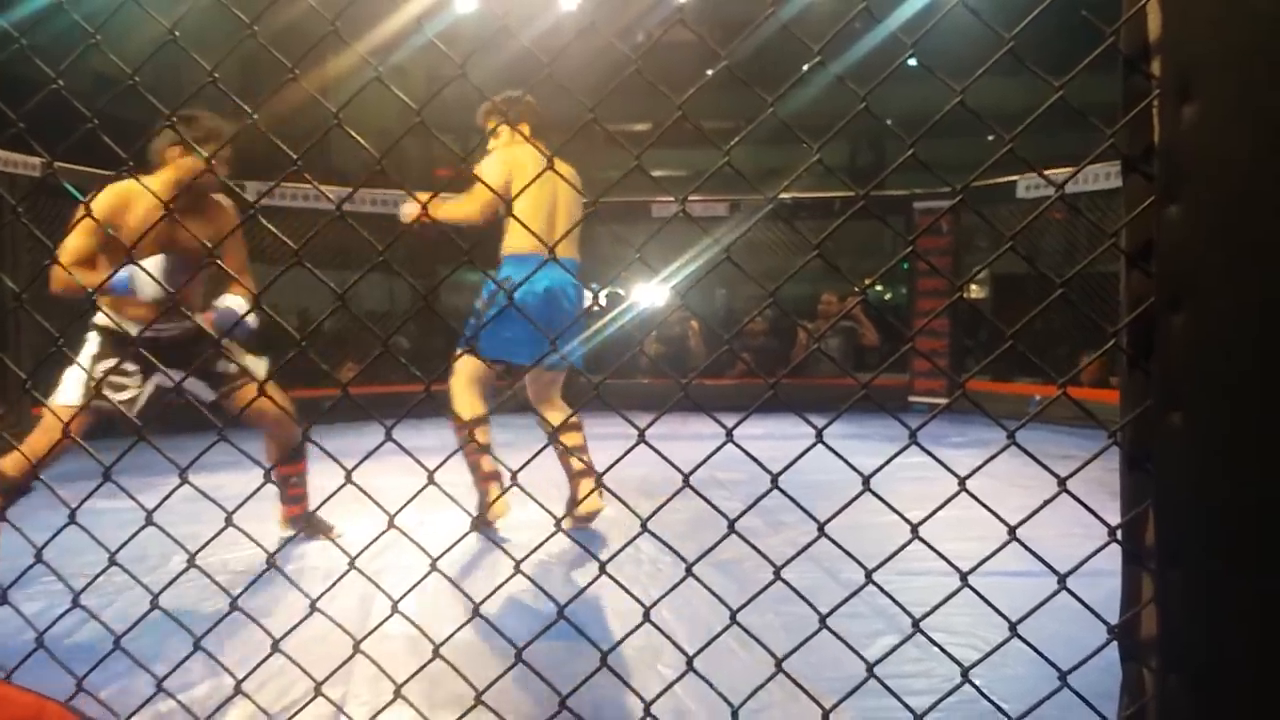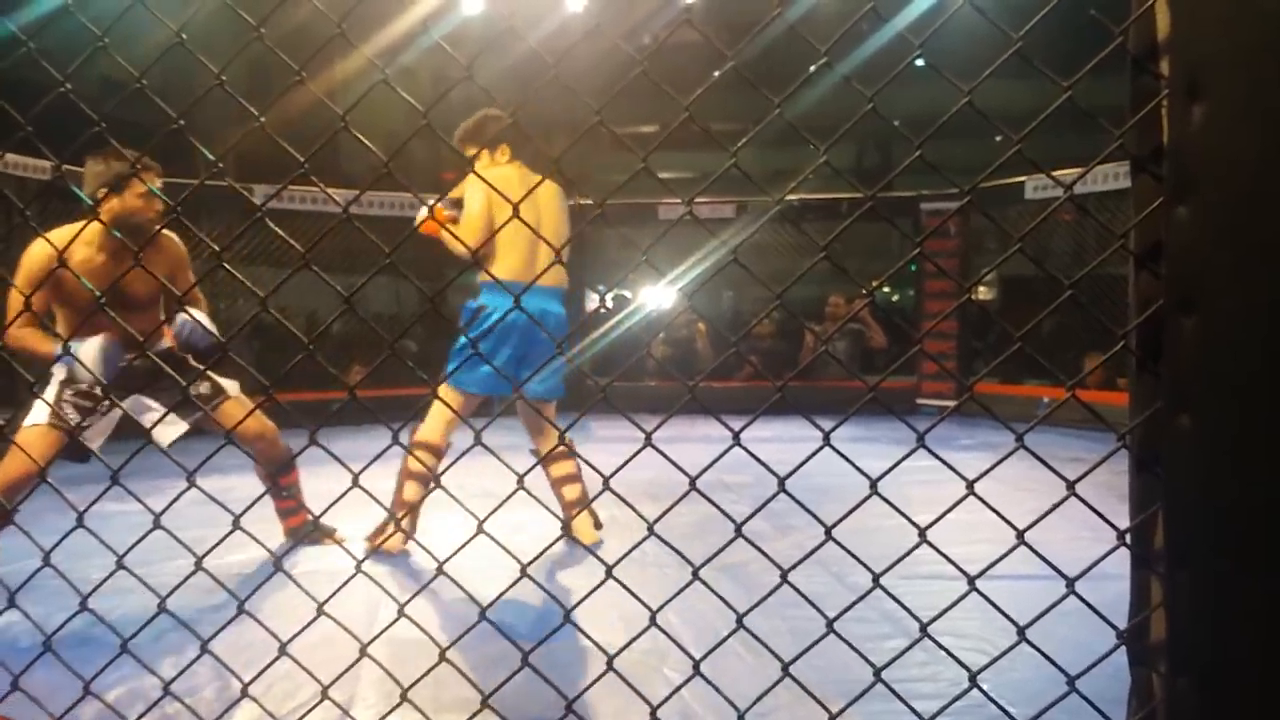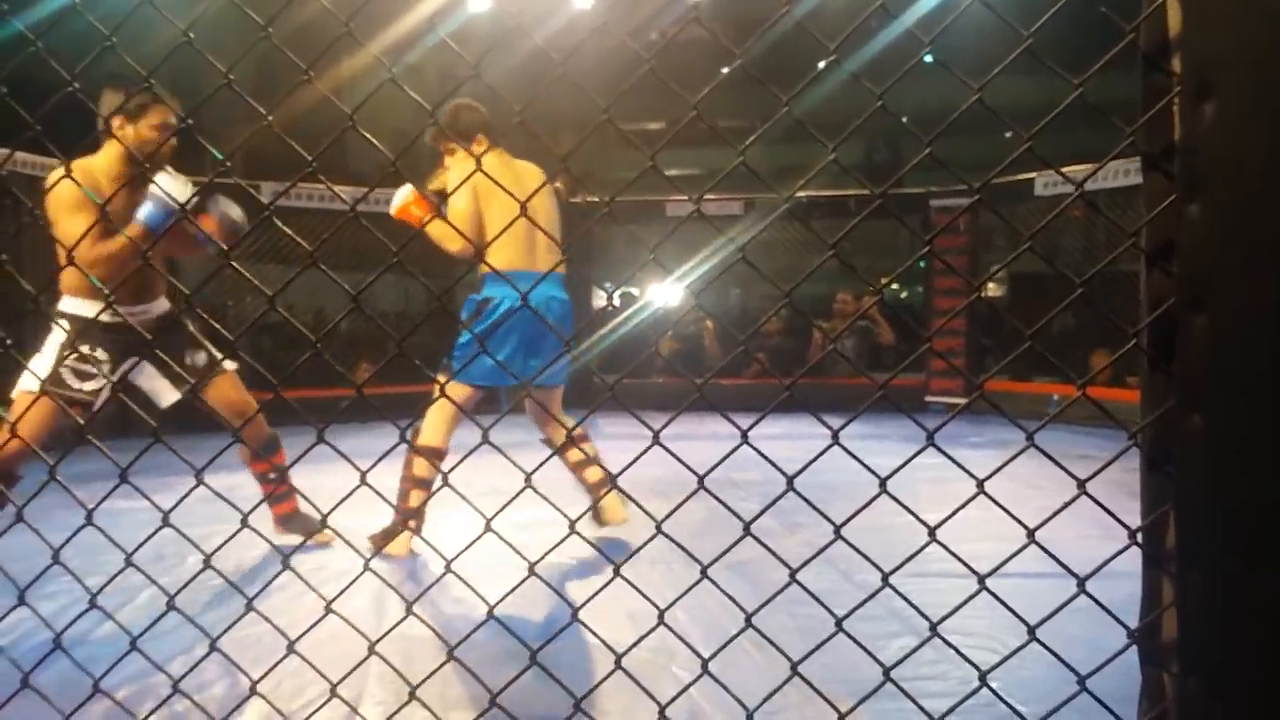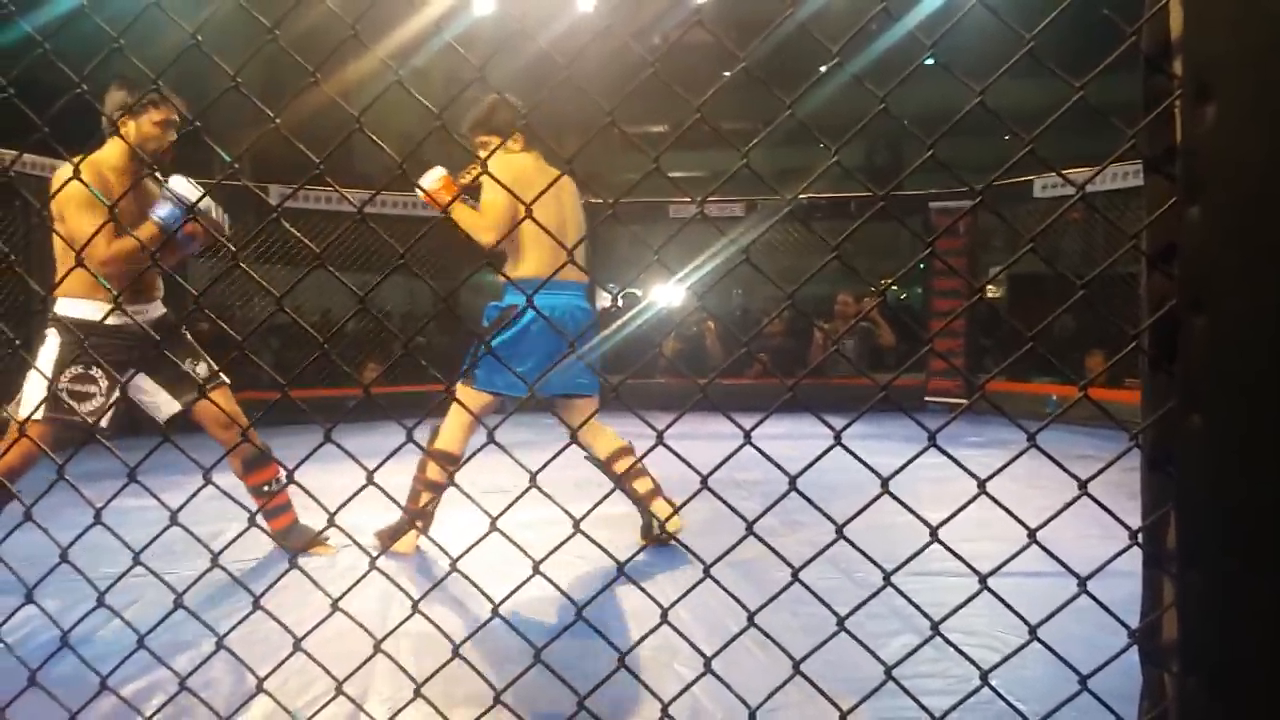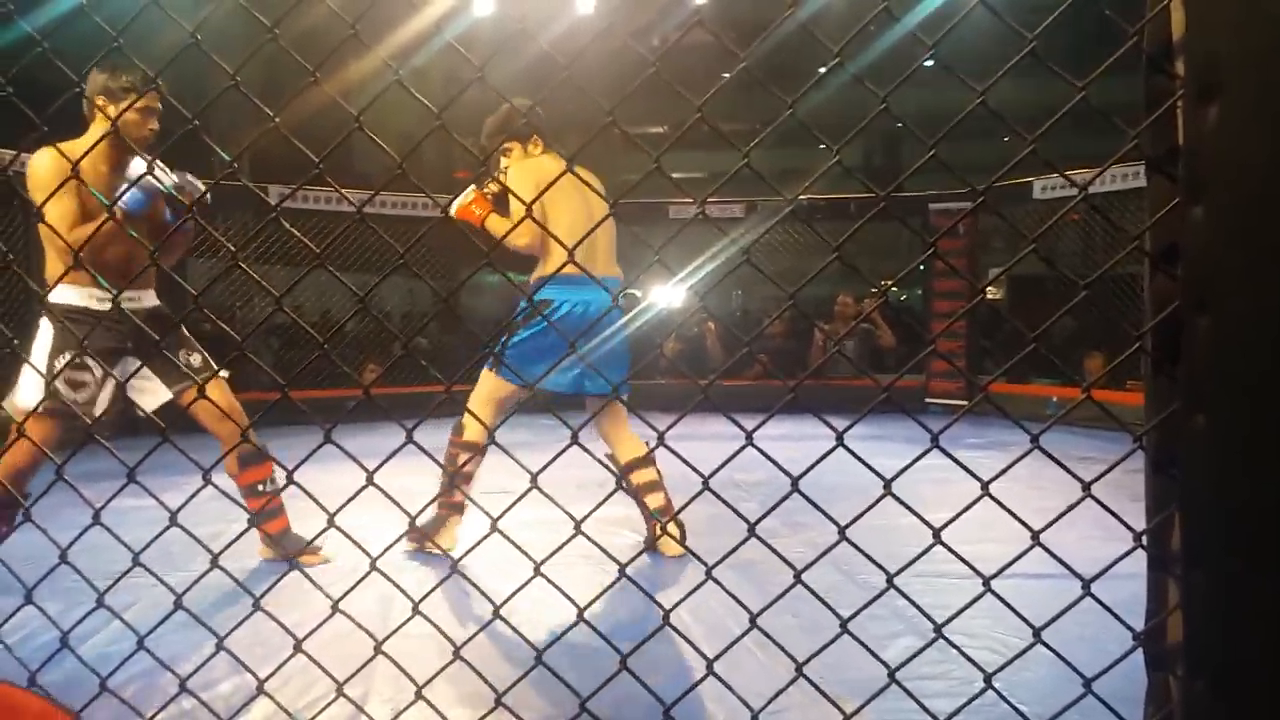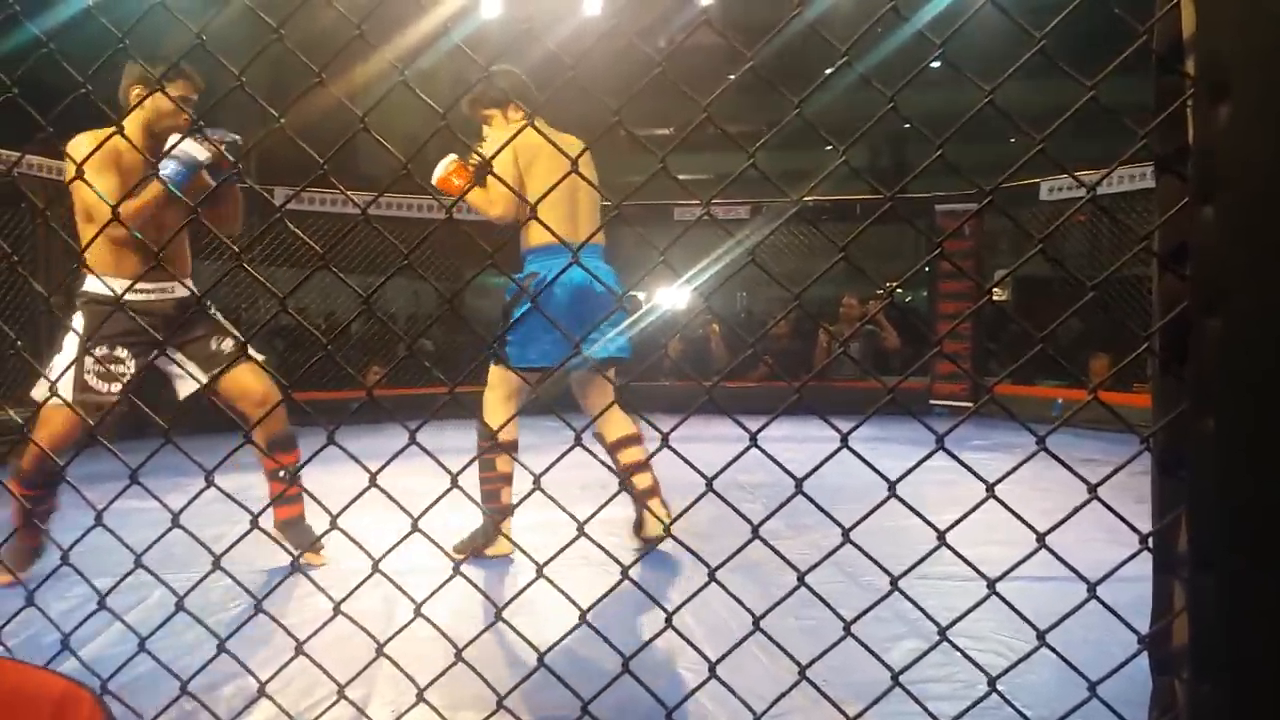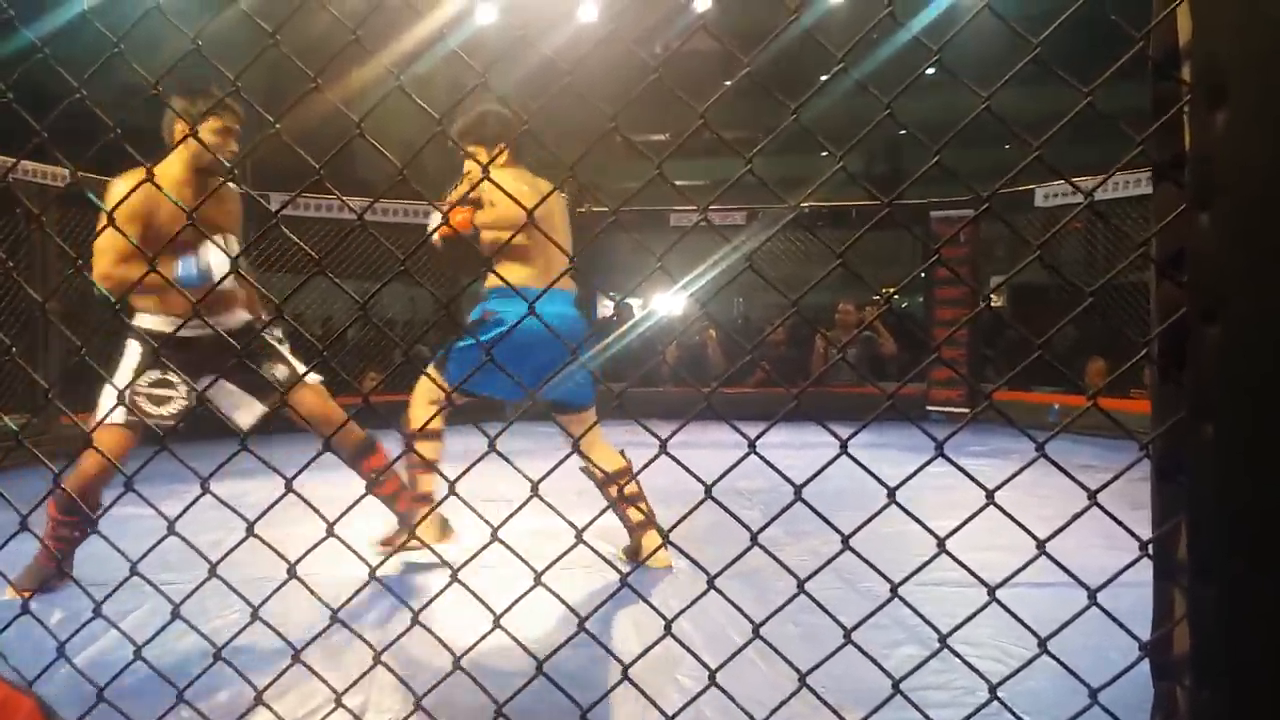
dt=0.2s
person 1, frame 1
left shoulder: (219, 211)
right shoulder: (114, 202)
left elbow: (239, 281)
right elbow: (62, 278)
left wrist: (237, 307)
right wrist: (121, 282)
left hip: (190, 336)
right hip: (123, 339)
left knee: (280, 414)
right knee: (46, 443)
left ankle: (297, 511)
person 1, frame 2
left shoulder: (167, 247)
right shoulder: (50, 250)
left elbow: (194, 305)
left wrist: (195, 328)
right wrist: (73, 354)
left hip: (159, 361)
right hip: (86, 372)
left knee: (263, 435)
left ankle: (297, 521)
person 1, frame 3
left shoulder: (159, 182)
right shoulder: (70, 183)
left elbow: (182, 243)
right elbow: (95, 263)
left wrist: (216, 226)
right wrist: (152, 215)
left hip: (154, 322)
right hip: (88, 328)
left knee: (242, 407)
left ankle: (287, 510)
person 1, frame 4
left shoulder: (152, 185)
right shoulder: (78, 179)
right elbow: (107, 262)
left wrist: (195, 235)
right wrist: (169, 215)
left hip: (151, 325)
right hip: (85, 331)
left knee: (233, 423)
left ankle: (285, 526)
person 1, frame 5
left shoulder: (144, 171)
right shoulder: (53, 164)
left elbow: (167, 257)
right elbow: (72, 250)
left wrist: (182, 208)
right wrist: (131, 203)
left hip: (145, 316)
right hip: (79, 319)
left knee: (231, 419)
left ankle: (276, 534)
person 1, frame 6
left shoulder: (178, 156)
right shoulder: (91, 149)
left elbow: (228, 226)
right elbow: (115, 229)
left wrist: (222, 169)
right wrist: (173, 175)
left hip: (179, 307)
right hip: (112, 309)
left knee: (266, 401)
right knee: (53, 436)
left ankle: (291, 523)
person 1, frame 7
left shoulder: (226, 197)
right shoulder: (134, 191)
right elbow: (107, 273)
left wrist: (255, 310)
right wrist: (187, 272)
left hip: (231, 332)
right hip: (163, 342)
left knee: (331, 417)
right knee: (98, 460)
left ankle: (412, 511)
right ankle: (53, 557)
person 2, frame 1
left shoulder: (507, 160)
right shoulder: (566, 172)
left elbow: (474, 210)
left wrist: (425, 209)
left hip: (521, 279)
right hip: (564, 286)
left knee: (464, 382)
right knee: (546, 398)
left ankle: (491, 492)
right ankle: (587, 491)
person 2, frame 2
left shoulder: (484, 180)
right shoulder: (552, 191)
left elbow: (471, 245)
left wrist: (438, 224)
left hip: (504, 306)
right hip: (553, 310)
left knee: (441, 417)
right knee: (542, 424)
left ankle: (398, 525)
right ankle: (581, 518)
person 2, frame 3
left shoulder: (472, 174)
right shoulder: (536, 176)
left elbow: (462, 245)
left wrist: (423, 215)
left hip: (506, 298)
right hip: (552, 298)
left knee: (444, 410)
right knee: (548, 413)
left ankle: (403, 526)
right ankle: (606, 496)
person 2, frame 4
left shoulder: (504, 168)
right shoulder: (564, 182)
left elbow: (490, 235)
left wrist: (450, 201)
left hip: (529, 306)
right hip: (577, 305)
left knee: (461, 413)
right knee: (584, 425)
left ankle: (411, 525)
right ankle: (660, 510)
person 2, frame 5
left shoulder: (530, 170)
right shoulder: (586, 181)
left elbow: (526, 240)
left wrist: (481, 215)
left hip: (558, 302)
right hip: (604, 304)
left knee: (481, 405)
right knee: (613, 425)
left ankle: (445, 520)
right ankle: (667, 531)
person 2, frame 6
left shoulder: (510, 141)
right shoulder: (575, 148)
left elbow: (500, 209)
left wrist: (461, 184)
left hip: (548, 278)
right hip: (596, 275)
left knee: (499, 400)
right knee: (599, 402)
left ankle: (495, 525)
right ankle: (653, 511)
person 2, frame 7
left shoulder: (501, 179)
right shoulder: (549, 191)
left elbow: (520, 228)
left wrist: (463, 220)
right wrist: (471, 203)
left hip: (510, 313)
right hip: (562, 317)
left knee: (428, 395)
right knee: (587, 435)
left ankle: (426, 516)
right ankle: (648, 539)
